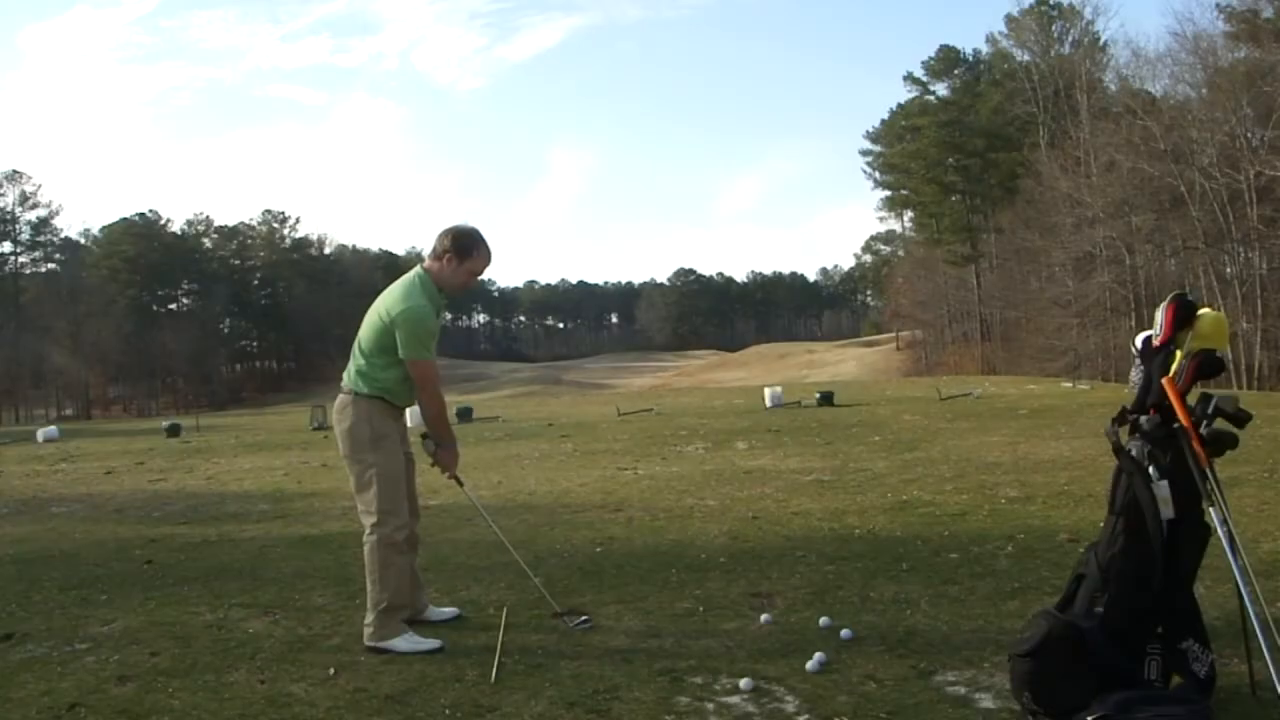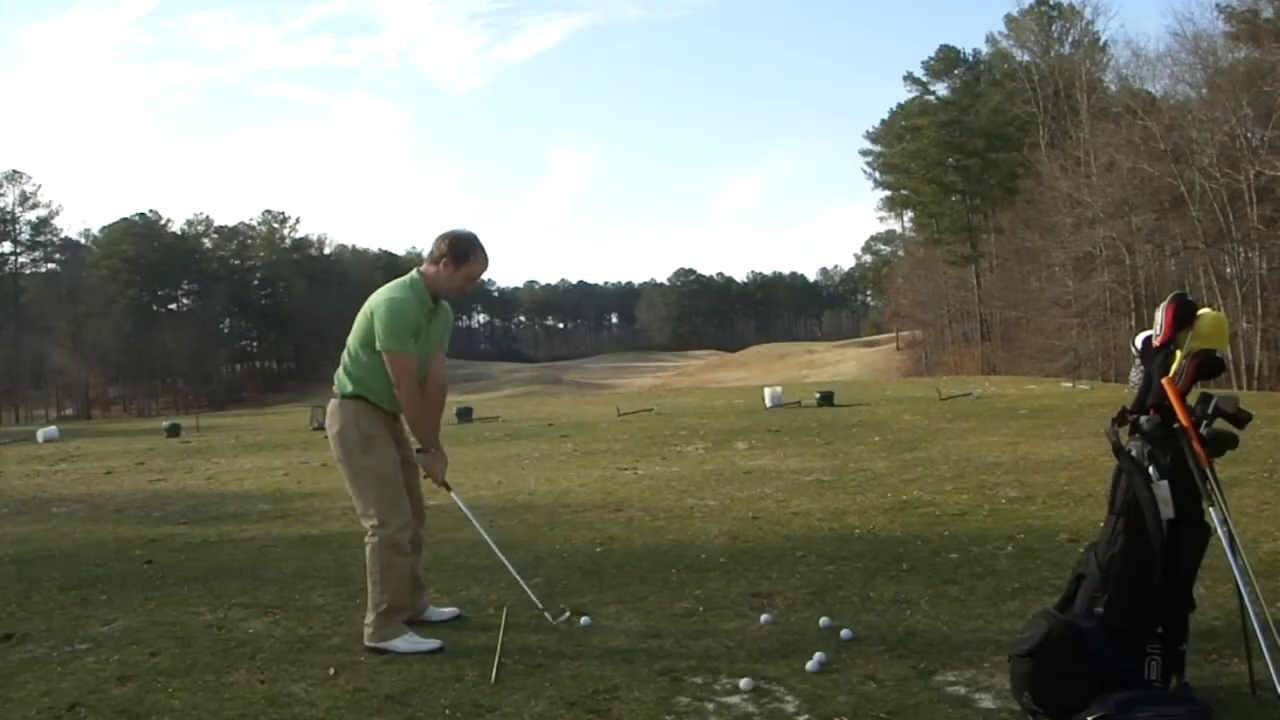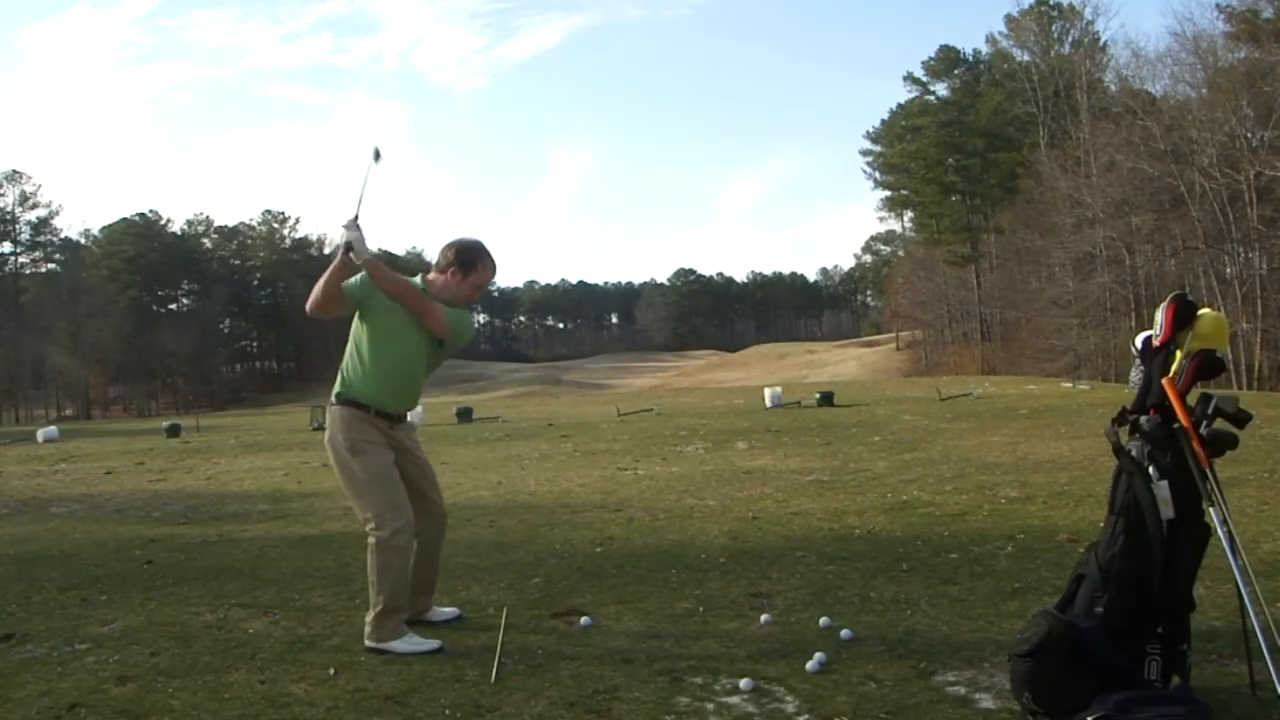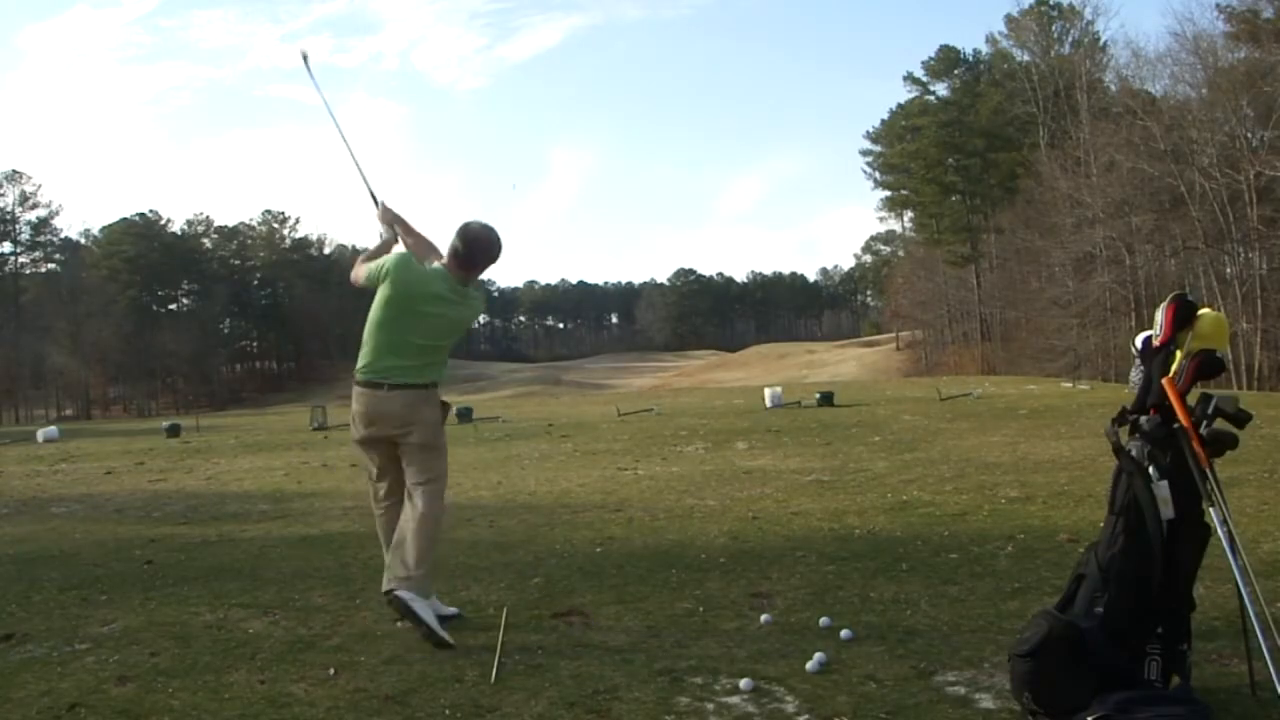
dt=0.5s
person 1, frame 1
left shoulder: (424, 293)
right shoulder: (414, 307)
left elbow: (426, 380)
right elbow: (427, 386)
left wrist: (436, 433)
right wrist: (446, 443)
left hip: (385, 412)
right hip: (366, 414)
left knee: (404, 516)
right knee: (387, 521)
left ankle: (411, 604)
right ankle: (383, 628)
person 1, frame 2
left shoulder: (443, 313)
right shoulder: (396, 302)
left elbow: (435, 380)
right elbow: (404, 385)
left wrist: (431, 444)
right wrist: (431, 448)
left hip: (390, 418)
right hip: (358, 416)
left knee: (409, 515)
right knee: (389, 522)
left ankle: (411, 603)
right ankle: (384, 629)
person 1, frame 3
left shoulder: (459, 323)
right shoulder: (373, 281)
left elbow: (416, 304)
right elbow: (317, 307)
left wrist: (367, 257)
right wrist: (345, 258)
left hip: (397, 424)
right hip: (354, 421)
left knee: (430, 516)
right knee: (392, 523)
left ankle: (416, 603)
right ankle: (384, 630)
person 1, frame 4
left shoulder: (401, 270)
right shoulder: (470, 299)
left elbow: (358, 273)
left wrist: (388, 240)
right wrist: (400, 226)
left hip: (369, 400)
right hip: (419, 402)
left knee: (389, 497)
right knee: (426, 494)
left ankle: (412, 584)
right ankle: (409, 585)
